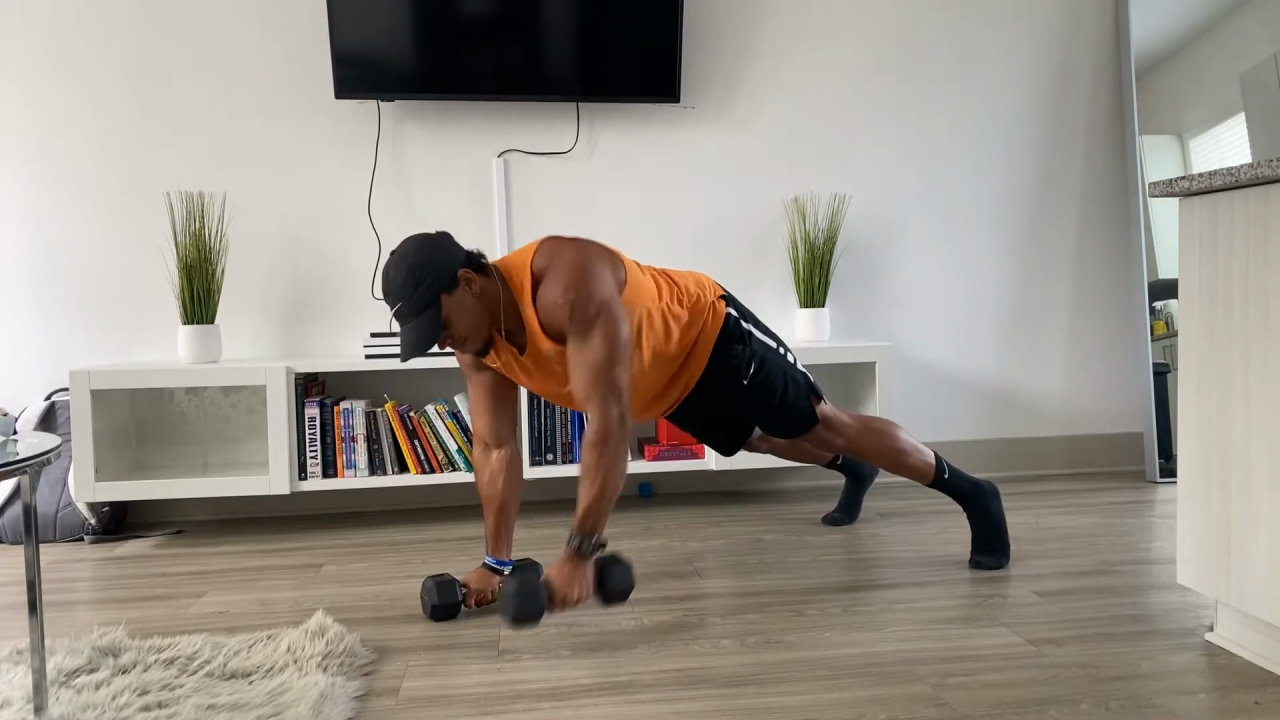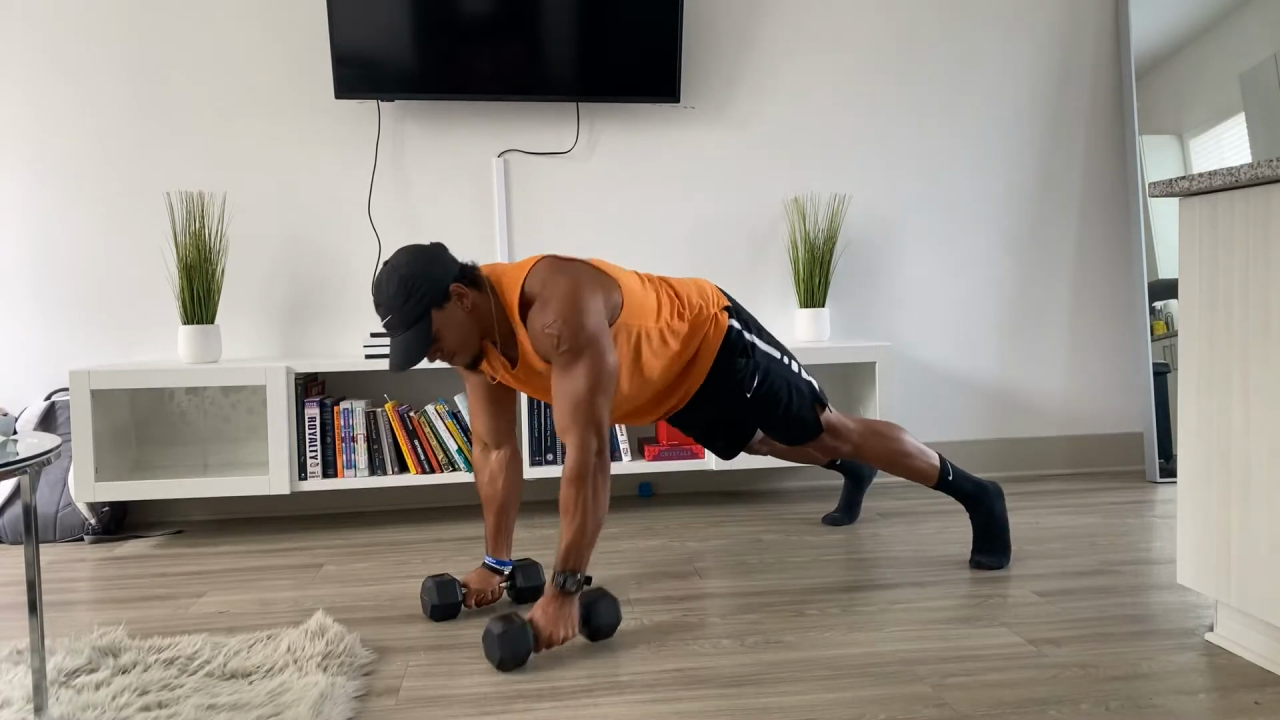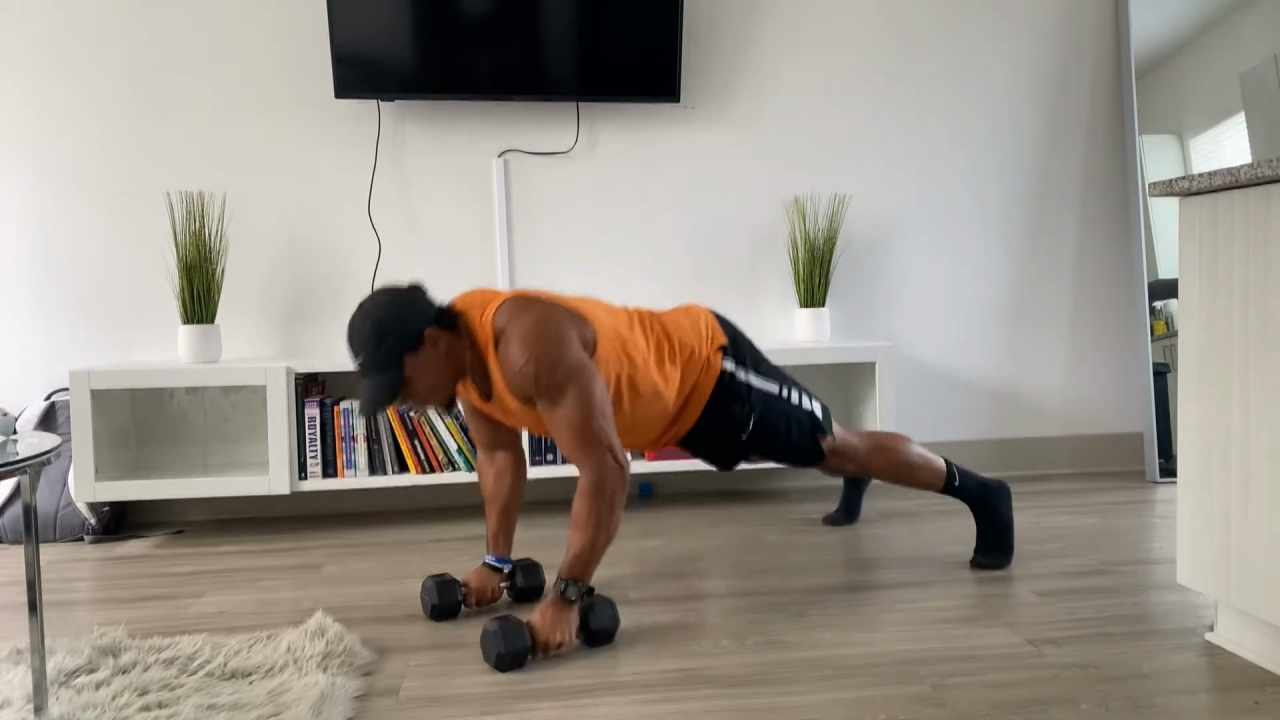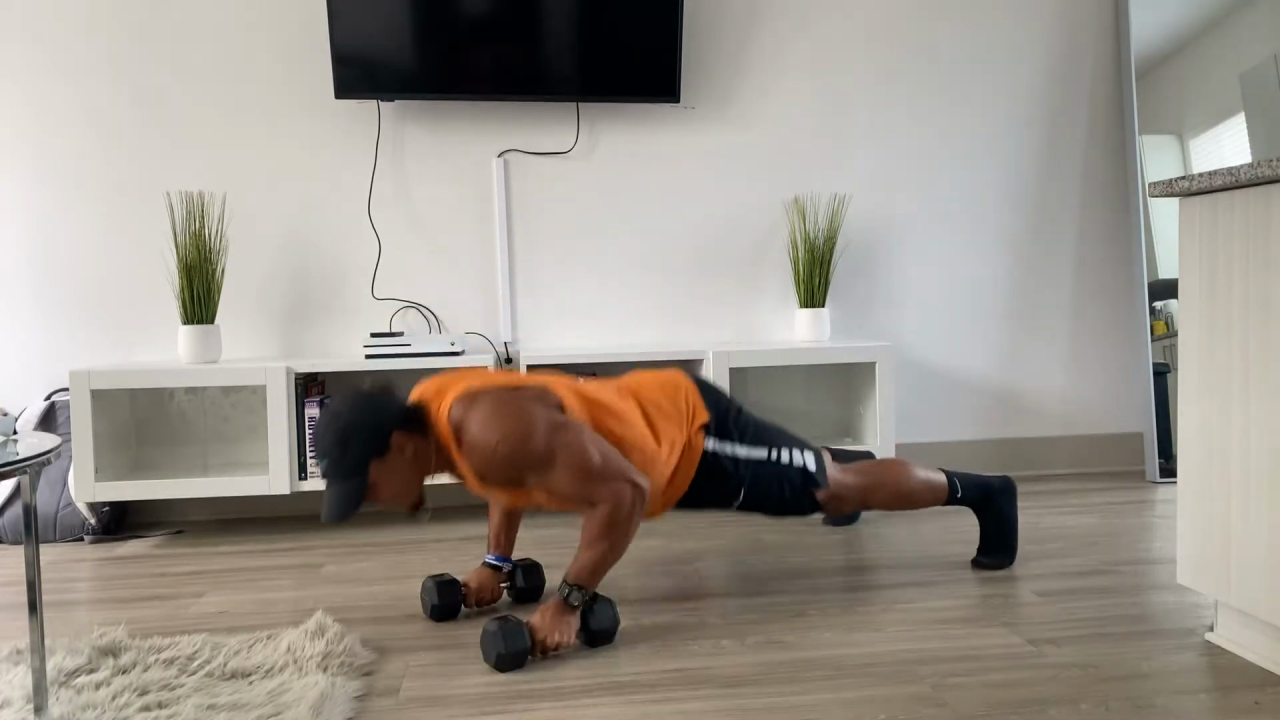
dt=0.2s
person 1, frame 1
left shoulder: (568, 283)
right shoulder: (477, 341)
left elbow: (608, 420)
right elbow: (495, 450)
left wrist: (581, 552)
right wrist: (495, 561)
left hip: (708, 335)
right hip: (670, 391)
left knee: (825, 424)
right knee: (762, 440)
left ankle: (972, 493)
right ankle: (852, 470)
person 1, frame 2
left shoulder: (560, 307)
right shoulder: (474, 338)
left elbow: (587, 454)
right elbow: (495, 450)
left wrist: (565, 589)
right wrist: (495, 562)
left hip: (712, 341)
right hip: (671, 388)
left knee: (831, 430)
right knee: (764, 442)
left ankle: (975, 494)
right ankle: (852, 472)
person 1, frame 3
left shoulder: (530, 348)
right shoulder: (457, 355)
left elbow: (604, 473)
right elbow: (499, 450)
left wrist: (566, 595)
right wrist: (496, 560)
left hip: (710, 371)
right hip: (673, 399)
left knee: (837, 447)
right knee: (780, 451)
left ankle: (980, 493)
right ankle: (853, 480)
person 1, frame 4
left shoulder: (492, 431)
right shoulder: (431, 408)
left elbow: (626, 493)
left wrist: (567, 601)
right wrist: (496, 562)
left hip: (692, 436)
right hip: (659, 430)
left knee: (833, 492)
left ankle: (981, 492)
right ankle: (844, 457)
